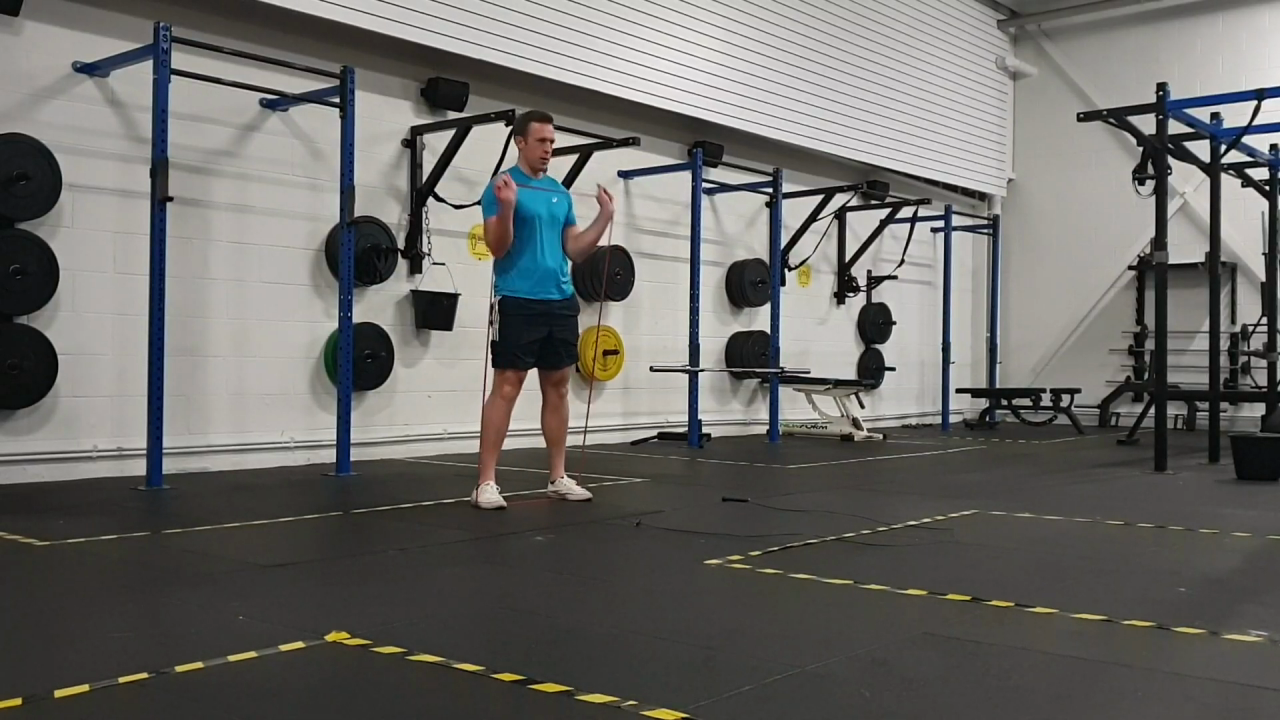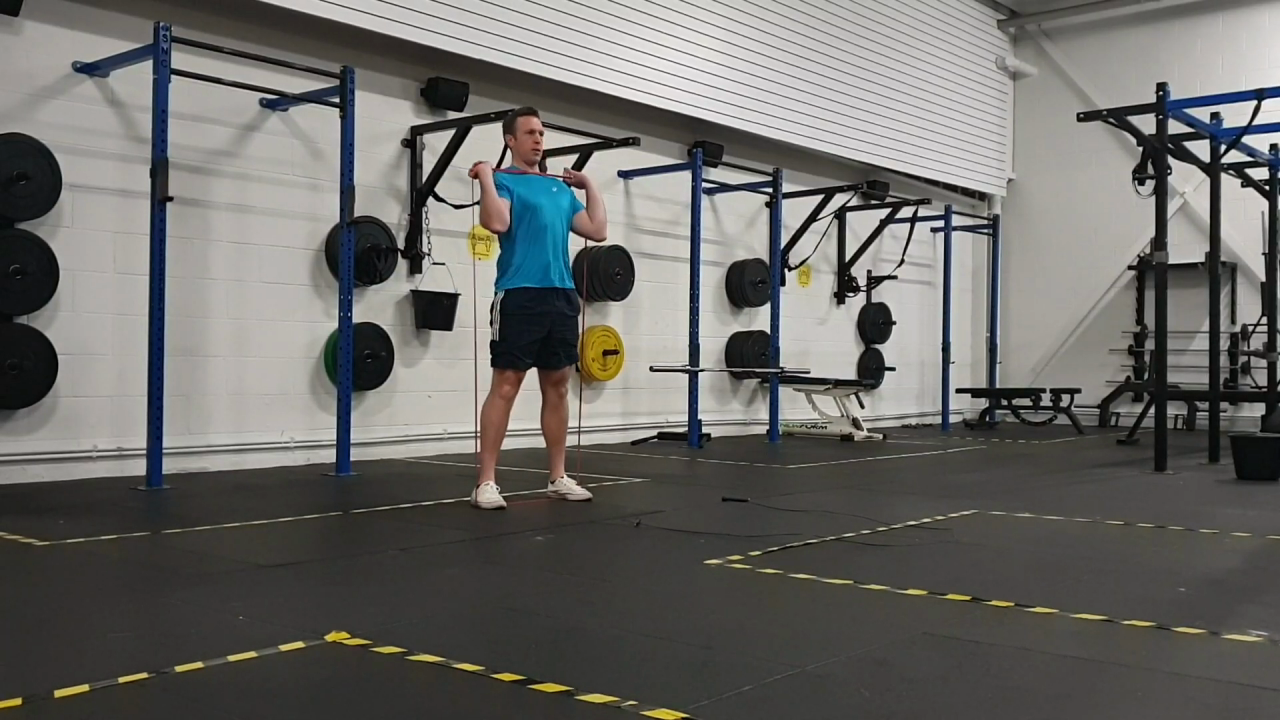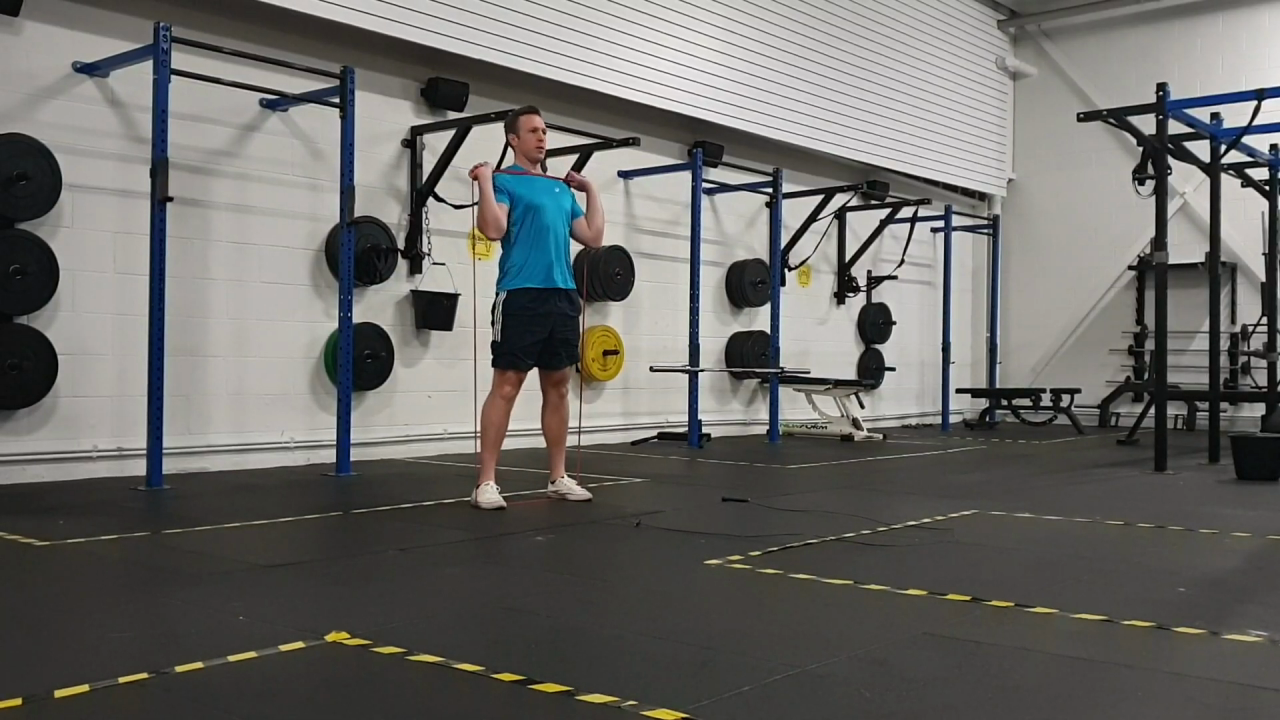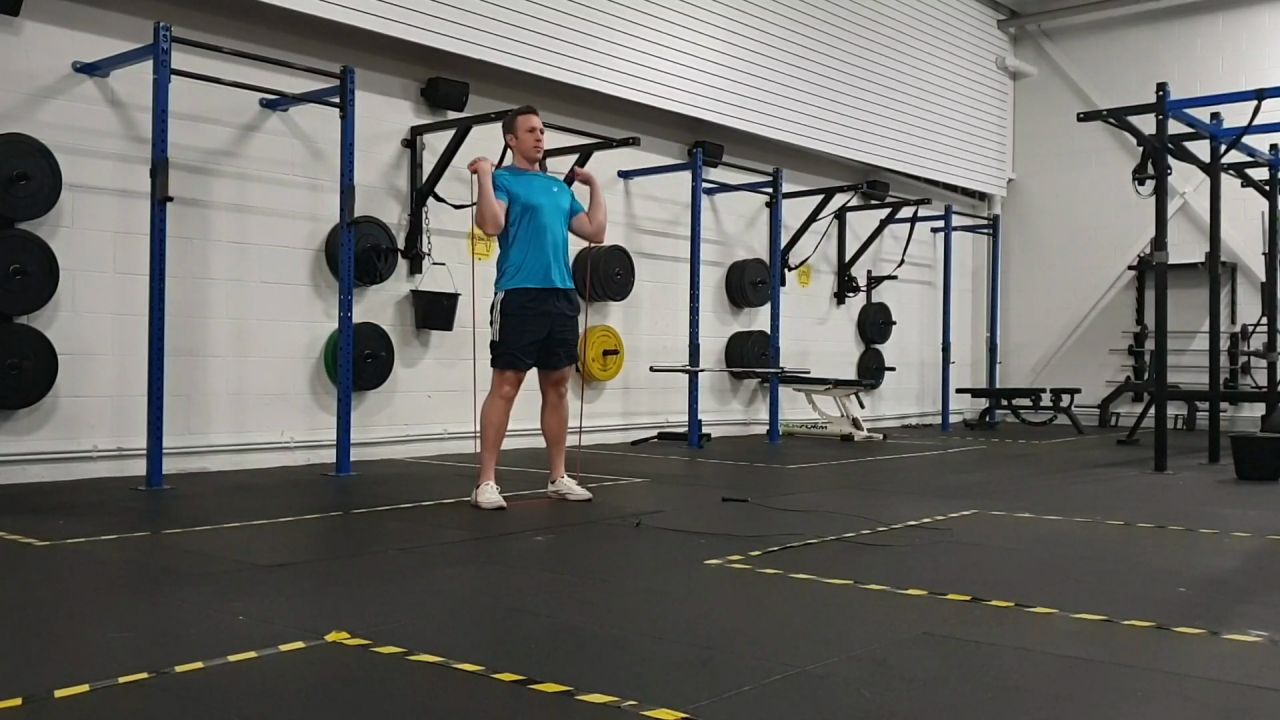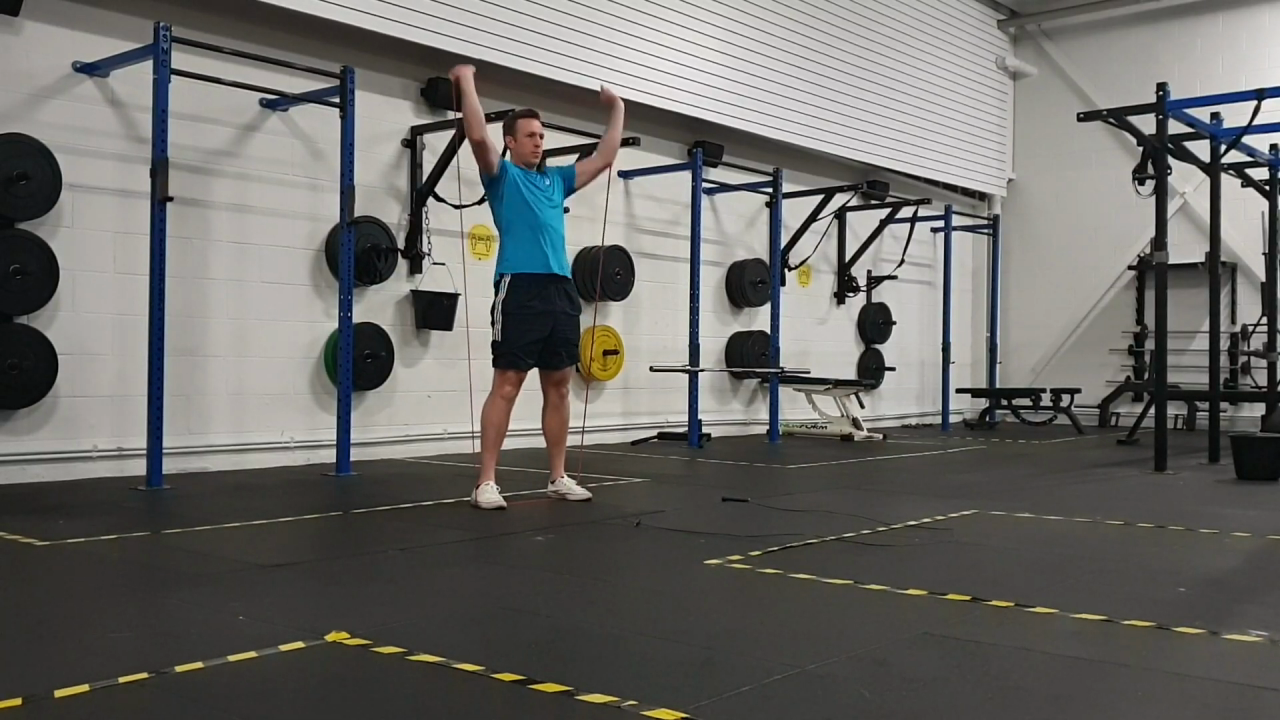
dt=0.4s
person 1, frame 1
left shoulder: (560, 192)
right shoulder: (504, 186)
left elbow: (574, 249)
right elbow: (498, 246)
left wrist: (603, 217)
right wrist: (505, 205)
left hip: (561, 301)
right hip: (518, 301)
left knee: (557, 387)
right knee: (506, 387)
left ankle: (558, 477)
right ankle: (486, 482)
person 1, frame 2
left shoulder: (560, 188)
right shoulder: (504, 180)
left elbow: (597, 231)
right elbow: (496, 222)
left wrist: (589, 186)
right wrist: (485, 177)
left hip: (561, 296)
right hip: (519, 296)
left knee: (557, 386)
right knee: (505, 386)
left ankle: (558, 477)
right ankle: (486, 482)
person 1, frame 3
left shoulder: (561, 189)
right shoulder: (504, 181)
left elbow: (593, 238)
right elbow: (492, 229)
left wrist: (591, 192)
right wrist: (485, 181)
left hip: (563, 296)
right hip: (521, 296)
left knee: (558, 387)
right knee: (506, 386)
left ankle: (558, 477)
right ankle: (486, 482)
person 1, frame 4
left shoulder: (560, 188)
right shoulder: (502, 181)
left elbow: (595, 233)
right elbow: (489, 223)
left wrist: (593, 186)
right wrist: (484, 172)
left hip: (562, 296)
right hip: (519, 295)
left knee: (558, 386)
right knee: (505, 386)
left ankle: (558, 476)
right ankle: (486, 481)
person 1, frame 5
left shoulder: (556, 178)
right shoulder: (501, 173)
left elbow: (606, 156)
right elbow: (478, 137)
left wrist: (616, 109)
right wrist: (467, 82)
left hip: (562, 291)
right hip: (519, 289)
left knee: (558, 385)
right knee: (506, 385)
left ankle: (559, 477)
right ankle: (486, 482)
